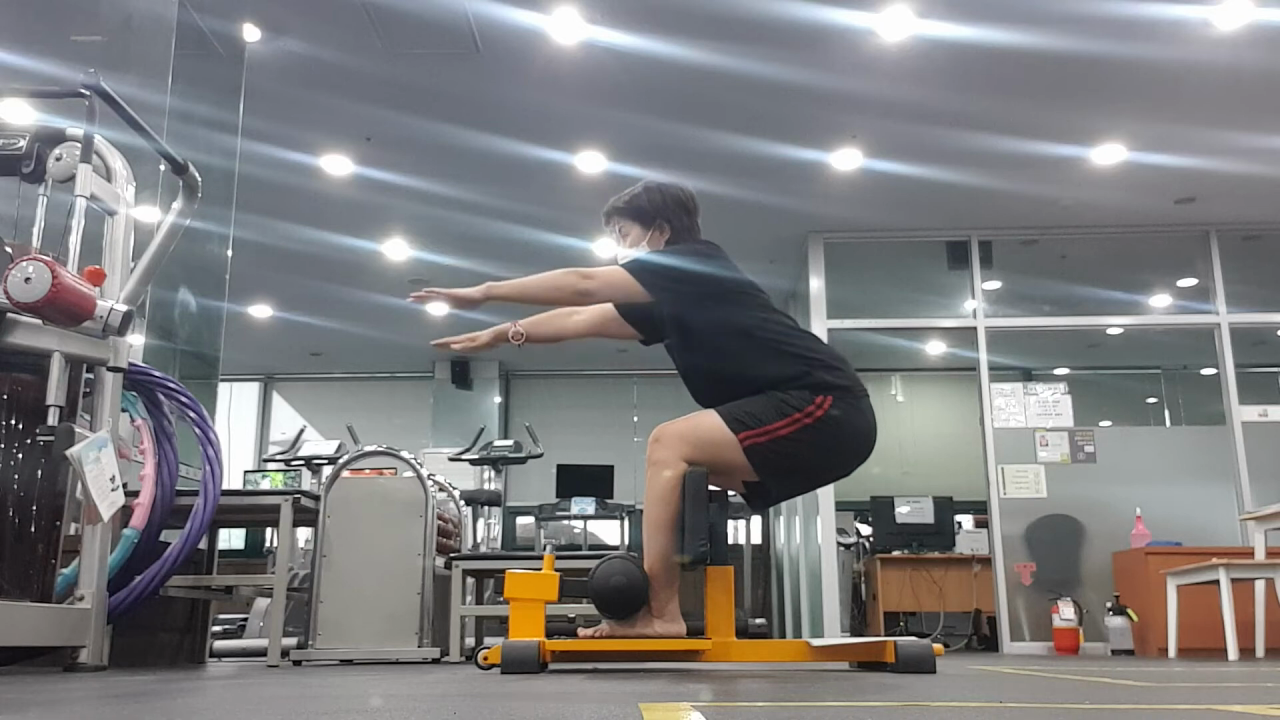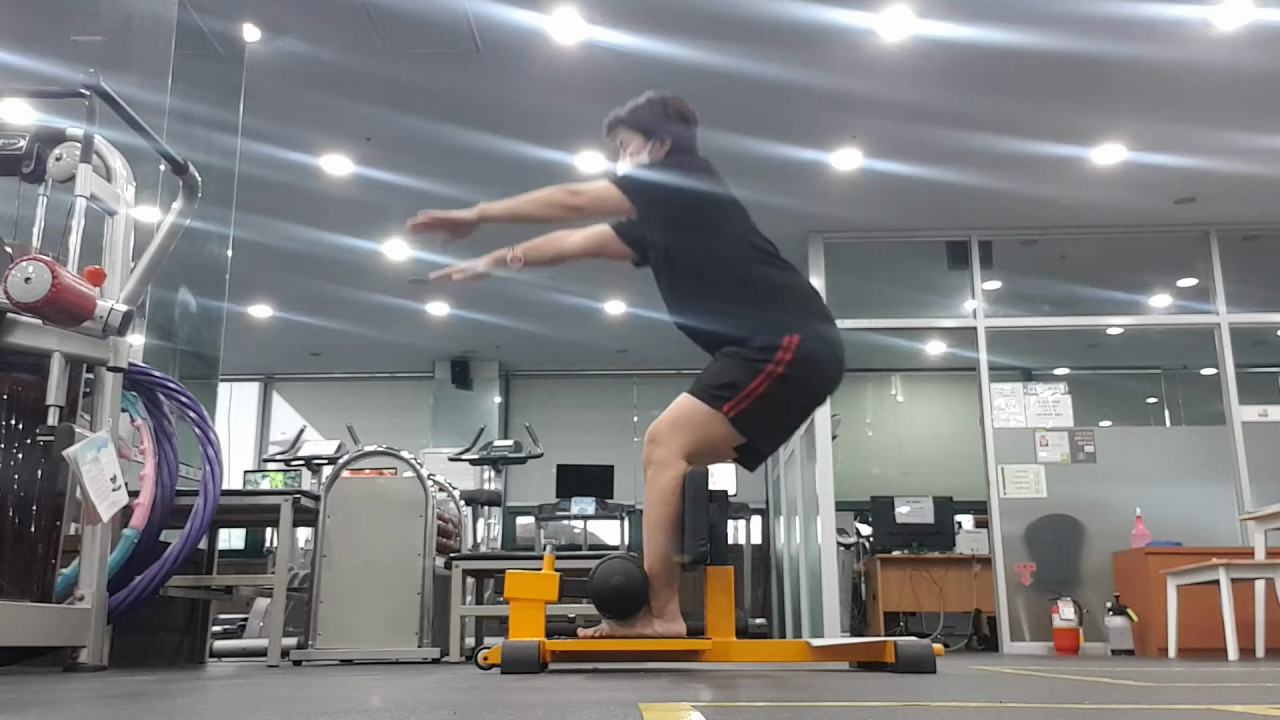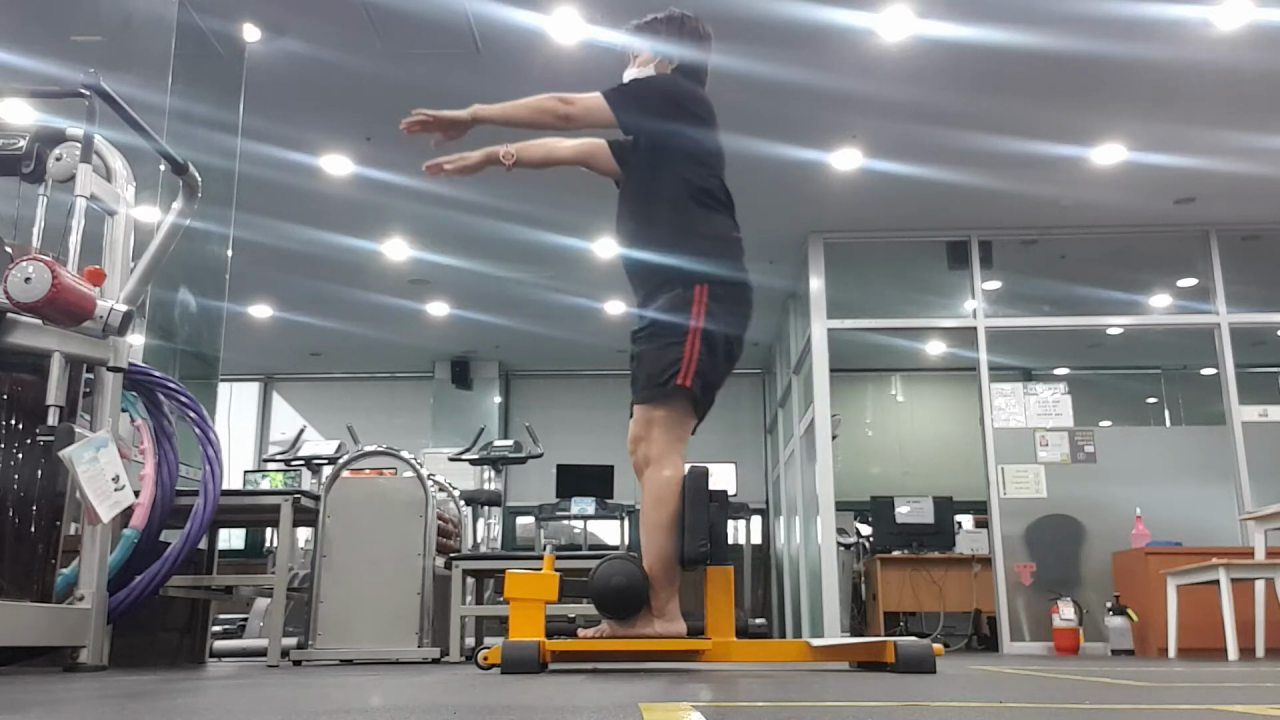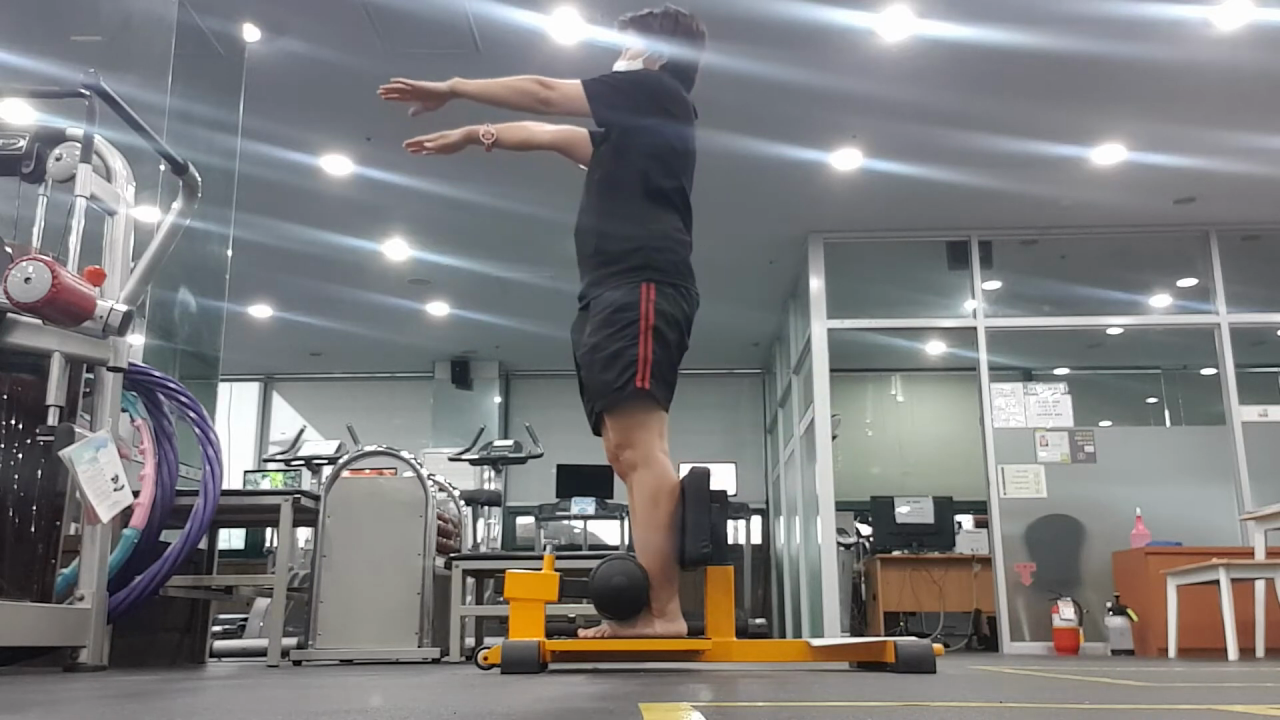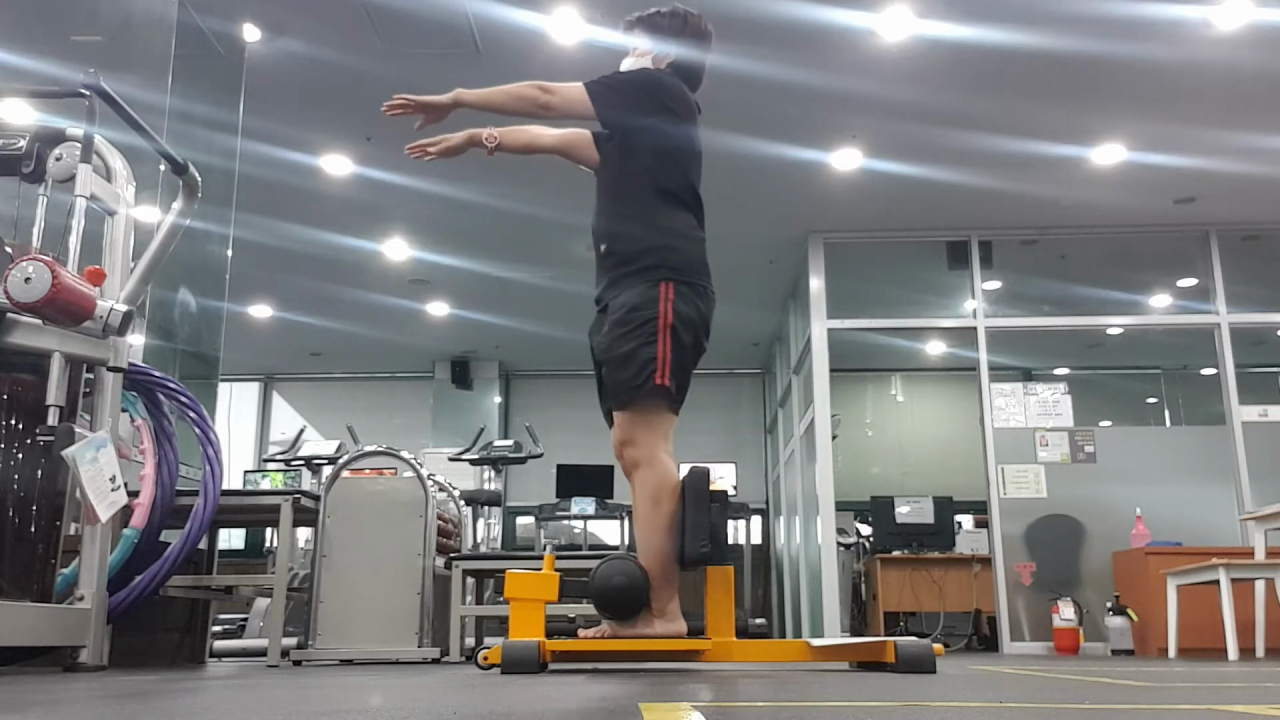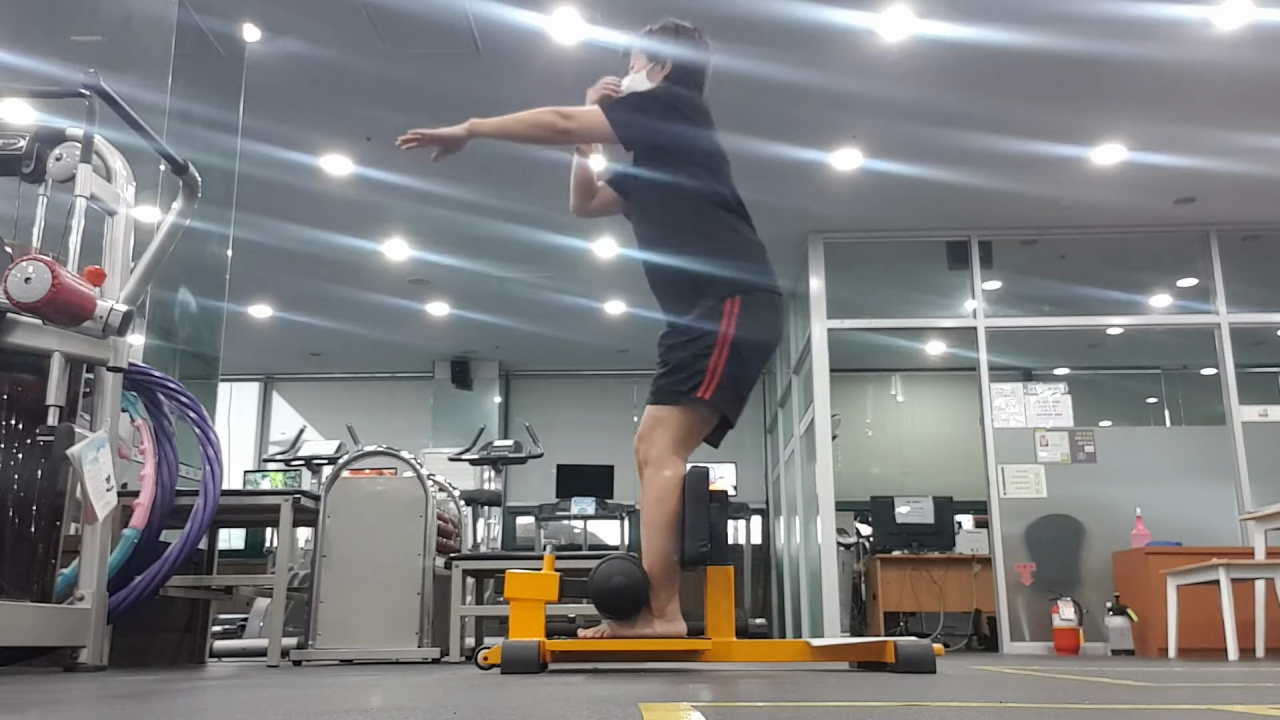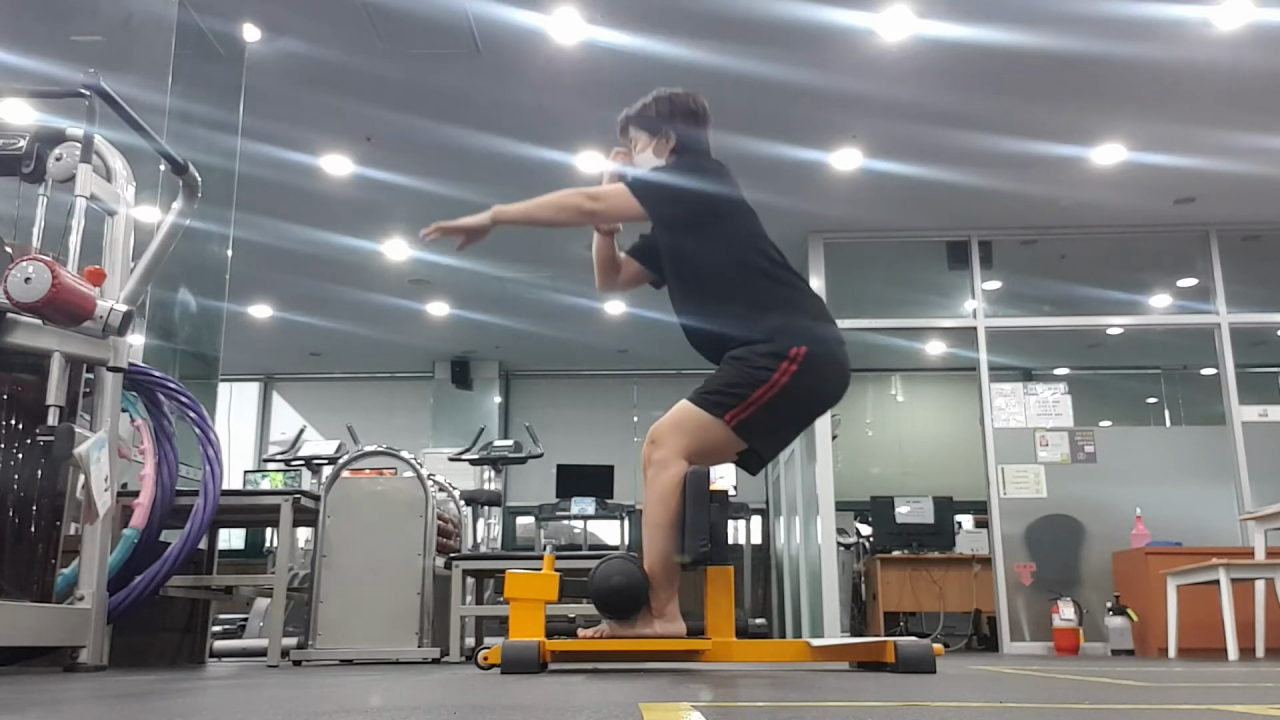
dt=0.5s
person 1, frame 1
left shoulder: (695, 262)
right shoulder: (668, 302)
left elbow: (583, 286)
right elbow: (582, 320)
left wrist: (484, 292)
right wrist: (500, 333)
left hip: (826, 411)
right hip: (826, 422)
left knee: (668, 444)
right knee: (680, 482)
left ankle: (658, 612)
right ankle: (665, 610)
person 1, frame 2
left shoulder: (684, 180)
right shoulder: (661, 221)
left elbow: (575, 202)
right elbow: (578, 241)
left wrist: (475, 216)
right wrist: (495, 261)
left hip: (789, 343)
right hip: (788, 350)
left knee: (665, 444)
right knee: (671, 459)
left ankle: (658, 614)
right ankle: (664, 609)
person 1, frame 3
left shoulder: (676, 97)
right shoulder: (652, 142)
left elbow: (565, 111)
right elbow: (572, 150)
left wrist: (471, 115)
right wrist: (492, 156)
left hip: (696, 292)
right hip: (673, 299)
left knee: (657, 446)
right knee: (648, 447)
left ankle: (660, 612)
right ankle: (658, 609)
person 1, frame 4
left shoulder: (657, 95)
right shoulder: (631, 131)
left elbow: (543, 93)
right elbow: (549, 134)
left wrist: (450, 87)
right wrist: (474, 135)
left hip: (640, 289)
right hip: (613, 297)
left knee: (639, 447)
right knee: (627, 451)
left ankle: (661, 612)
right ankle: (653, 609)
person 1, frame 5
left shoulder: (659, 92)
right shoulder: (637, 132)
left elbow: (545, 98)
right elbow: (554, 140)
left wrist: (452, 99)
right wrist: (473, 138)
left hip: (658, 289)
right hip: (631, 296)
left knee: (642, 445)
right knee: (633, 448)
left ankle: (661, 612)
right ankle: (651, 609)
person 1, frame 6
left shoulder: (674, 106)
right shoulder: (654, 157)
left elbow: (563, 123)
right elbow: (585, 203)
left wrist: (469, 129)
right wrist: (585, 143)
left hip: (726, 304)
right hip: (707, 311)
left knee: (658, 446)
right knee: (655, 451)
left ankle: (661, 612)
right ankle: (658, 609)
person 1, frame 7
left shoulder: (698, 182)
right shoulder: (674, 225)
left elbow: (586, 204)
right elbow: (611, 277)
left wrist: (490, 216)
right wrist: (606, 217)
left hip: (795, 353)
right hip: (790, 359)
left knee: (666, 444)
right knee: (668, 453)
left ankle: (659, 614)
right ankle: (670, 608)
